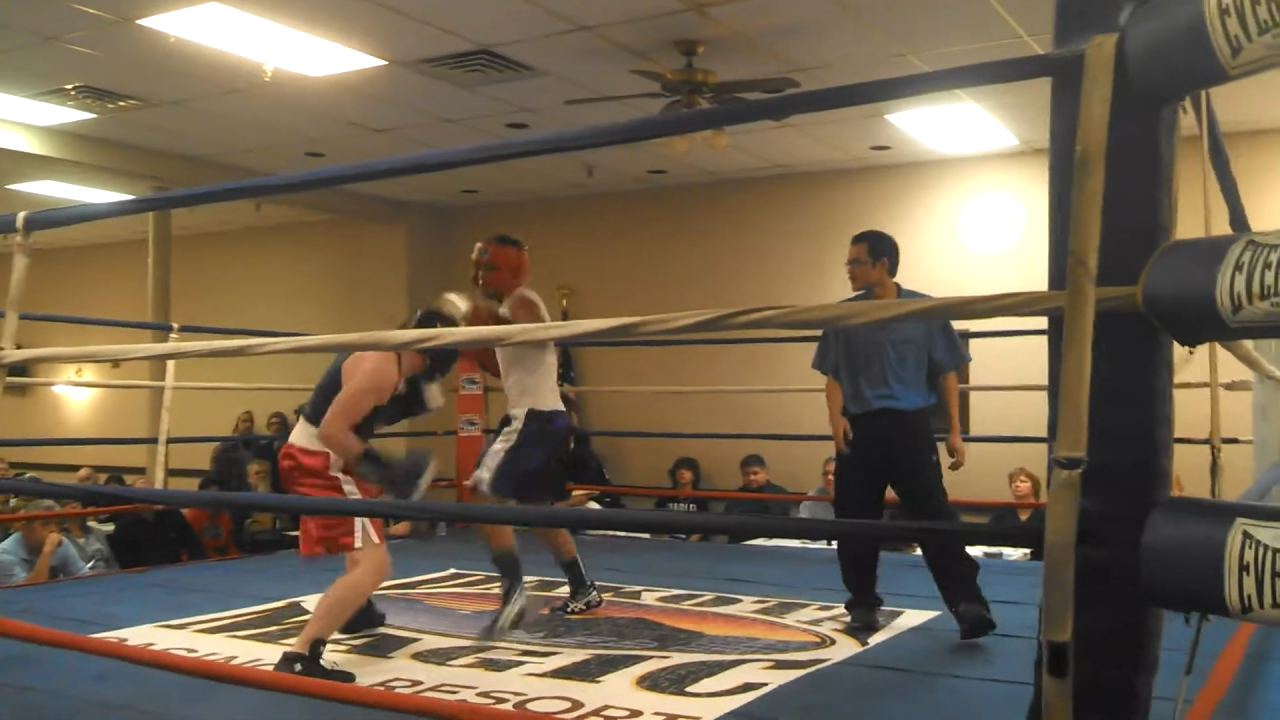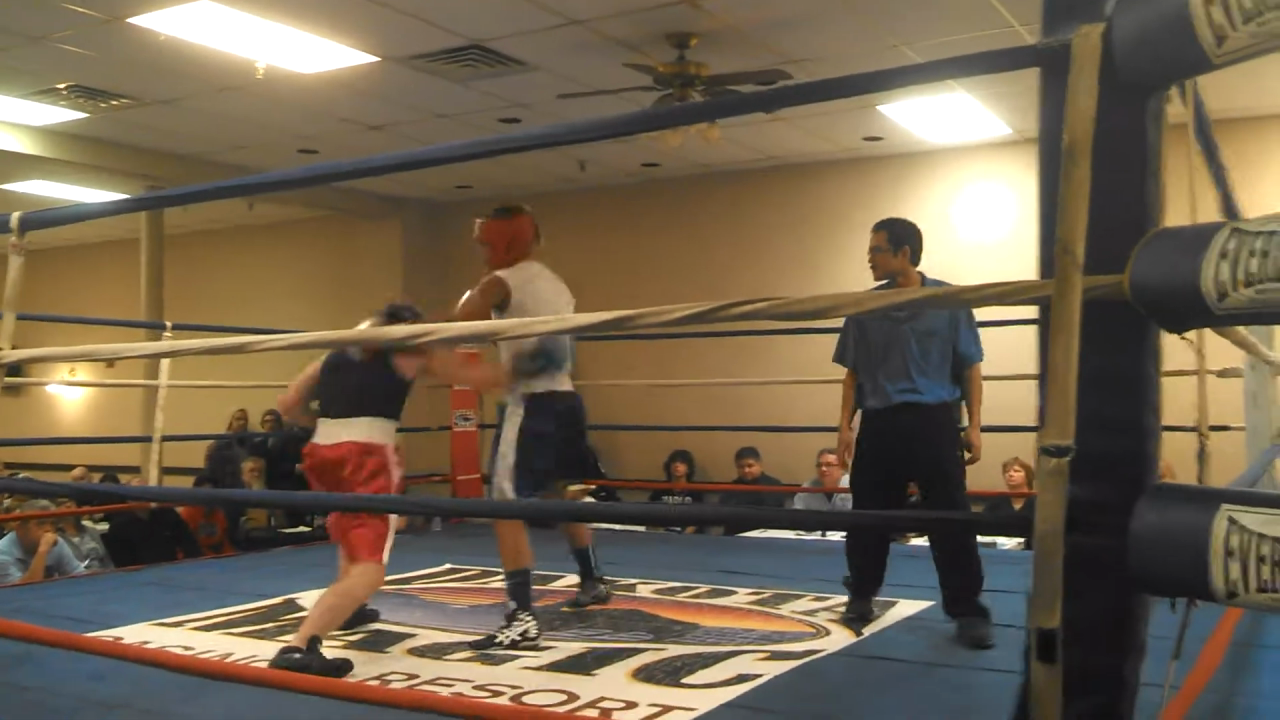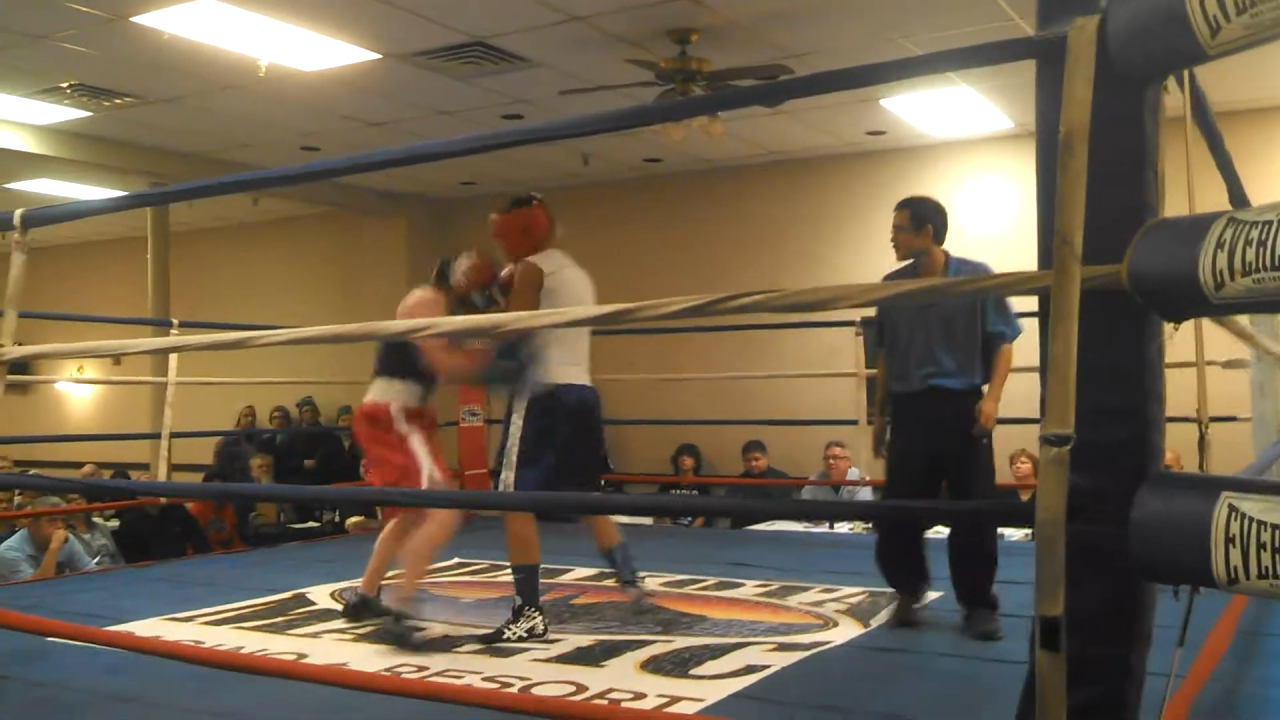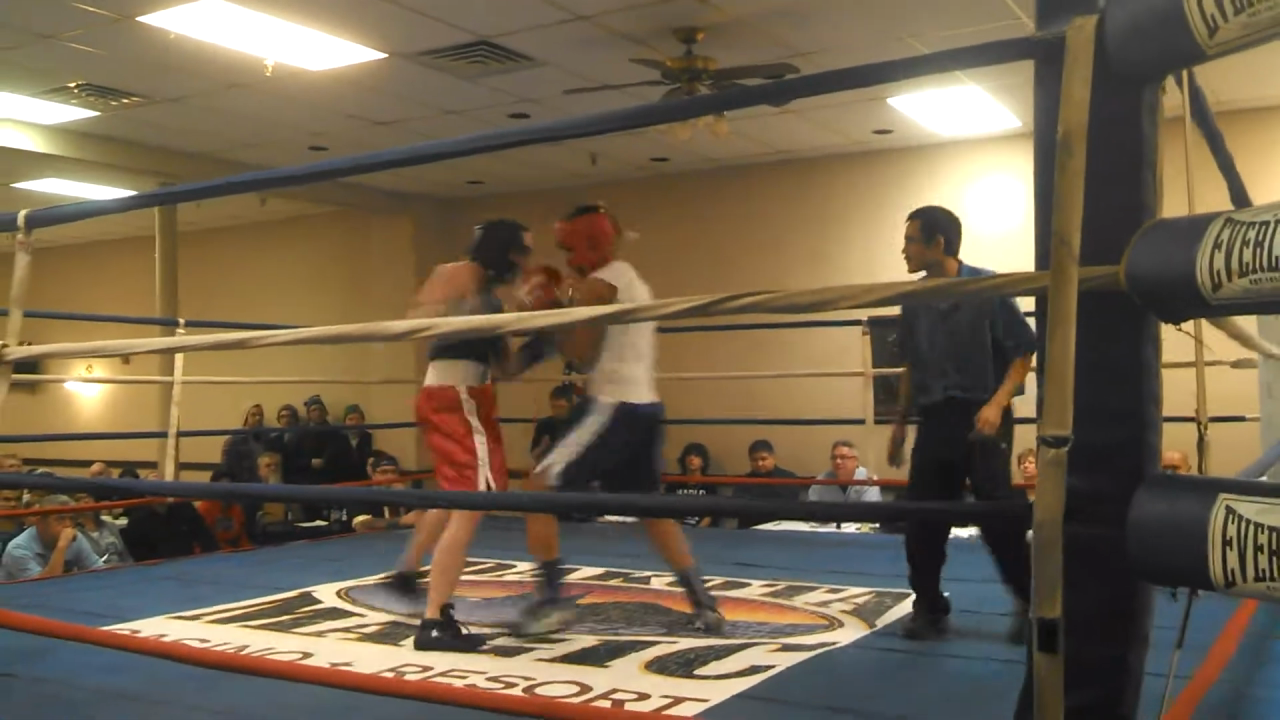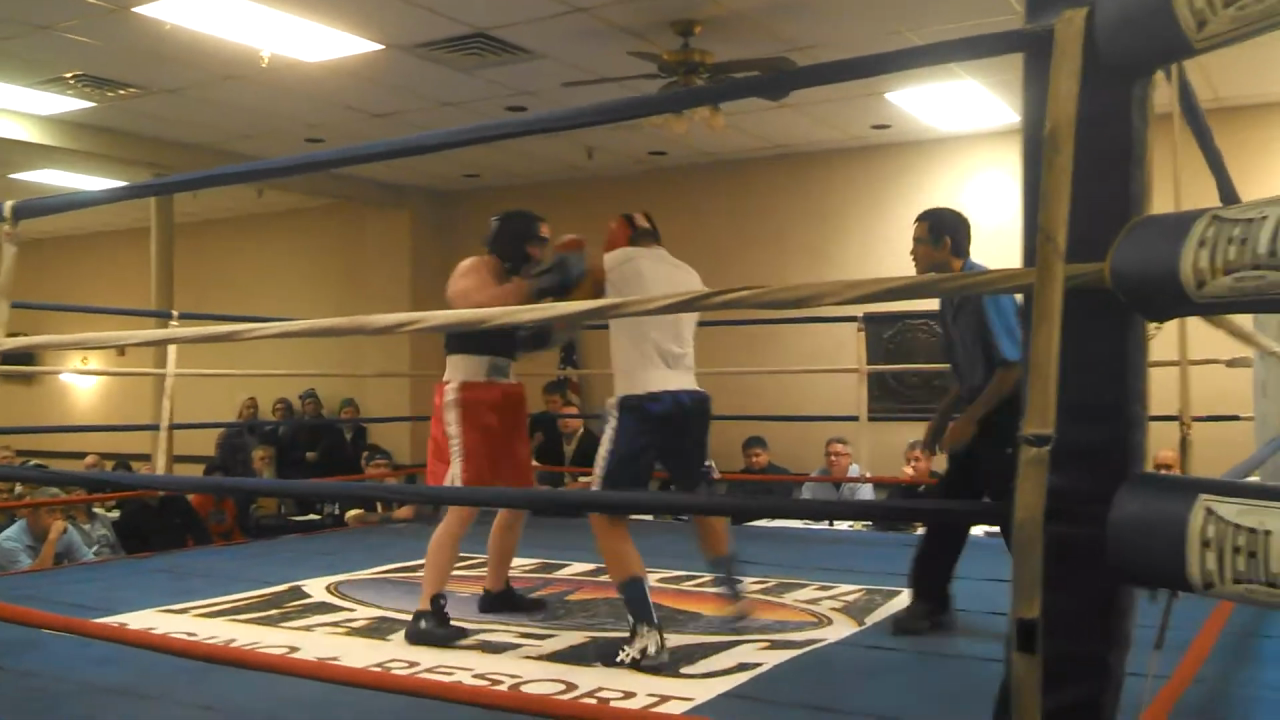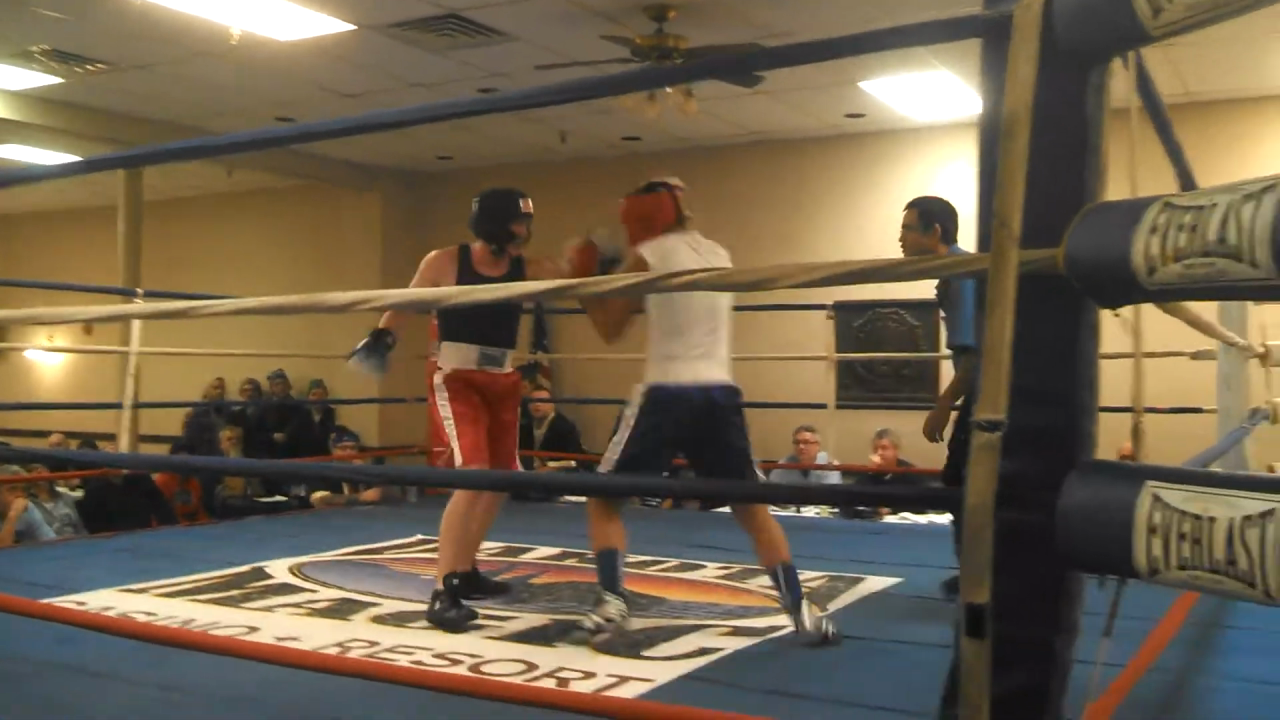
dt=0.2s
person 1, frame 1
left shoulder: (520, 303)
right shoulder: (516, 304)
left elbow: (538, 338)
right elbow: (503, 369)
left wrist: (490, 316)
right wrist: (482, 349)
left hip: (534, 421)
right hip: (541, 417)
left knee: (482, 496)
left ankle: (513, 591)
right ankle: (582, 590)
person 1, frame 2
left shoulder: (499, 283)
right shoulder: (558, 286)
left elbow: (460, 326)
left hip: (529, 404)
right hip: (563, 398)
right knee: (556, 495)
left ankle: (521, 619)
right ankle: (592, 579)
person 1, frame 3
left shoulder: (531, 269)
right shoulder: (578, 276)
left hip: (542, 395)
right hip: (582, 394)
left knee: (517, 504)
right knee: (582, 498)
left ankle: (529, 615)
right ankle: (631, 581)
person 1, frame 4
left shoulder: (602, 284)
right shoulder: (633, 284)
left elbow: (580, 354)
left hip: (614, 411)
right hip: (645, 410)
left knee: (538, 493)
right knee: (652, 511)
left ankle: (550, 604)
right ankle: (703, 606)
person 1, frame 5
left shoulder: (616, 261)
right shoulder: (691, 278)
left hip: (638, 405)
right hip: (687, 401)
left knee: (610, 522)
right knee: (699, 498)
left ankle: (647, 634)
right ankle: (731, 588)
person 1, frame 6
left shoulder: (645, 257)
right shoulder: (719, 255)
left elbow: (610, 329)
left wrist: (584, 290)
left hip: (665, 397)
right hip: (719, 394)
left knee: (604, 501)
right knee: (751, 508)
left ankle: (610, 602)
right ankle: (803, 613)
person 2, frame 1
left shoulder: (925, 312)
left elbow: (946, 374)
right elbow: (833, 378)
left wrist: (954, 430)
right wrist: (837, 419)
left hip: (911, 427)
right hip: (861, 430)
left knee: (935, 518)
right knee: (856, 522)
left ankle: (968, 606)
right ankle: (862, 606)
person 2, frame 2
left shoulder: (948, 302)
right shoulder: (864, 308)
left elbow: (970, 367)
right elbow: (853, 374)
left wrist: (974, 424)
right wrist: (845, 427)
left hip: (934, 421)
right hip: (880, 425)
left knee: (951, 519)
right knee: (868, 516)
left ankle: (967, 612)
right ankle: (861, 595)
person 2, frame 3
left shoulder: (976, 278)
right shoulder: (893, 287)
left elbow: (1002, 342)
right elbow: (886, 356)
left wrist: (992, 397)
right wrist: (879, 414)
left hip: (963, 407)
right hip: (909, 409)
left knee: (973, 511)
right knee: (900, 506)
left ankle: (978, 605)
right ankle: (909, 586)
person 2, frame 4
left shoulder: (991, 289)
right shoulder: (915, 300)
left elbow: (1023, 353)
left wrist: (996, 405)
right wrist: (900, 424)
left hip: (984, 418)
right hip: (935, 419)
left knee: (998, 514)
right knee: (924, 519)
left ankle: (1032, 602)
right ankle: (929, 609)
person 2, frame 5
left shoulder: (989, 288)
right shoulder: (953, 296)
left elbow: (1012, 365)
left wrist: (969, 419)
right wrist: (941, 418)
left hip: (1006, 416)
right hip: (985, 415)
right ankle: (930, 605)
person 2, frame 6
left shoulder: (962, 275)
right shoulder: (954, 274)
left elbow: (975, 351)
left wrist: (943, 407)
right wrist: (946, 405)
right knee: (959, 477)
person 3, frame 1
left shoulder: (389, 362)
right shoulder: (381, 366)
right elbow: (332, 427)
left wrist: (410, 403)
right wrist: (381, 467)
left hip: (307, 455)
right hip: (318, 461)
left knee: (368, 526)
right knee: (373, 563)
left ankle: (354, 612)
right ankle: (301, 656)
person 3, frame 2
left shoulder: (337, 352)
right shoulder: (413, 345)
left elbow: (288, 403)
right elbow: (477, 379)
left hip: (320, 454)
right hip: (368, 457)
left knee: (355, 526)
right knee: (366, 571)
left ankle: (349, 609)
right ankle: (298, 648)
person 3, frame 3
left shoulder: (440, 310)
right shoulder: (426, 302)
right elbow: (444, 364)
right wrist: (484, 355)
left hip: (394, 416)
right hip: (389, 415)
left knee: (408, 512)
right knee: (445, 515)
left ankle: (364, 595)
right ankle: (397, 609)
person 3, frame 4
left shoulder: (488, 292)
right shoulder: (457, 275)
left elbow: (502, 367)
right elbow: (422, 319)
left wrist: (533, 348)
left hip: (461, 398)
right hip: (453, 398)
left knee: (463, 497)
right knee: (470, 508)
left ankle: (408, 569)
right ankle: (434, 623)
person 3, frame 5
left shoulder: (527, 287)
right shoulder: (473, 269)
right elbow: (493, 303)
right wrist: (544, 279)
left hip: (504, 396)
right hip: (464, 395)
right knee: (462, 503)
left ankle: (496, 590)
right ankle: (427, 615)
person 3, frame 6
left shoulder: (529, 268)
right shoulder: (444, 263)
right elbow: (405, 304)
right wrist: (381, 337)
left hip: (503, 384)
right hip: (456, 381)
left knee: (498, 486)
left ankle: (464, 572)
right ankle: (444, 590)
